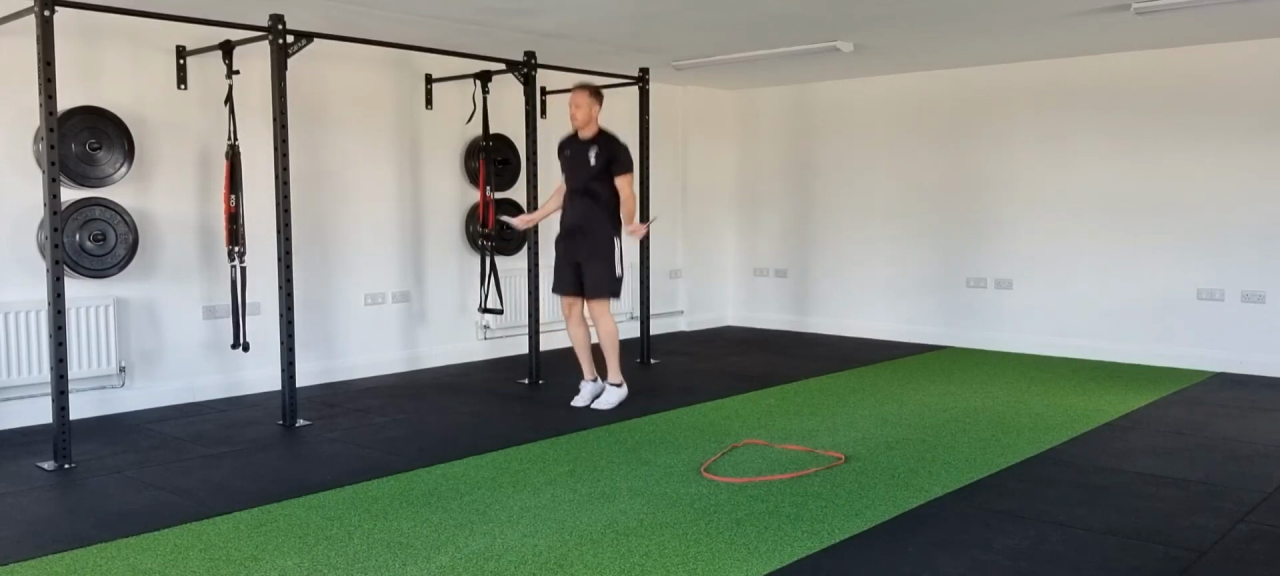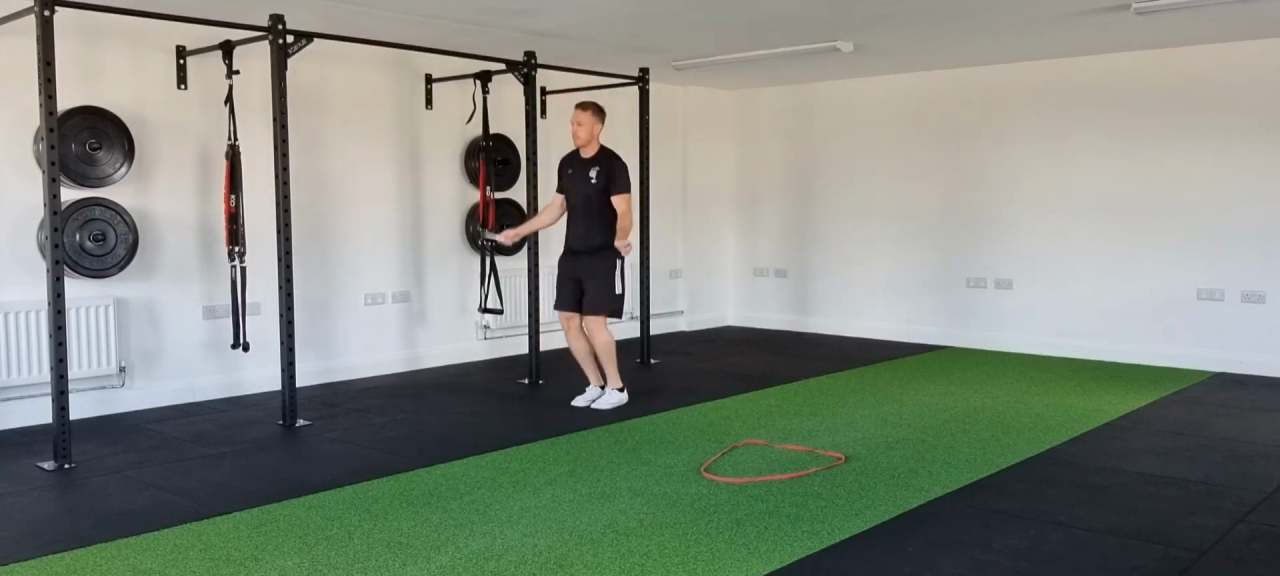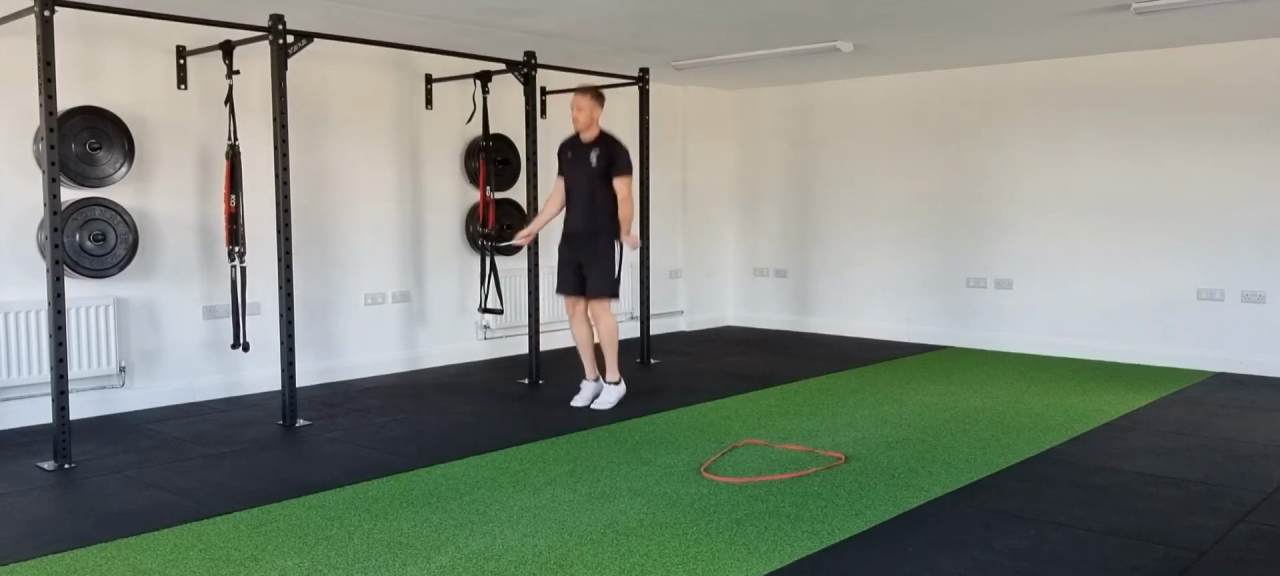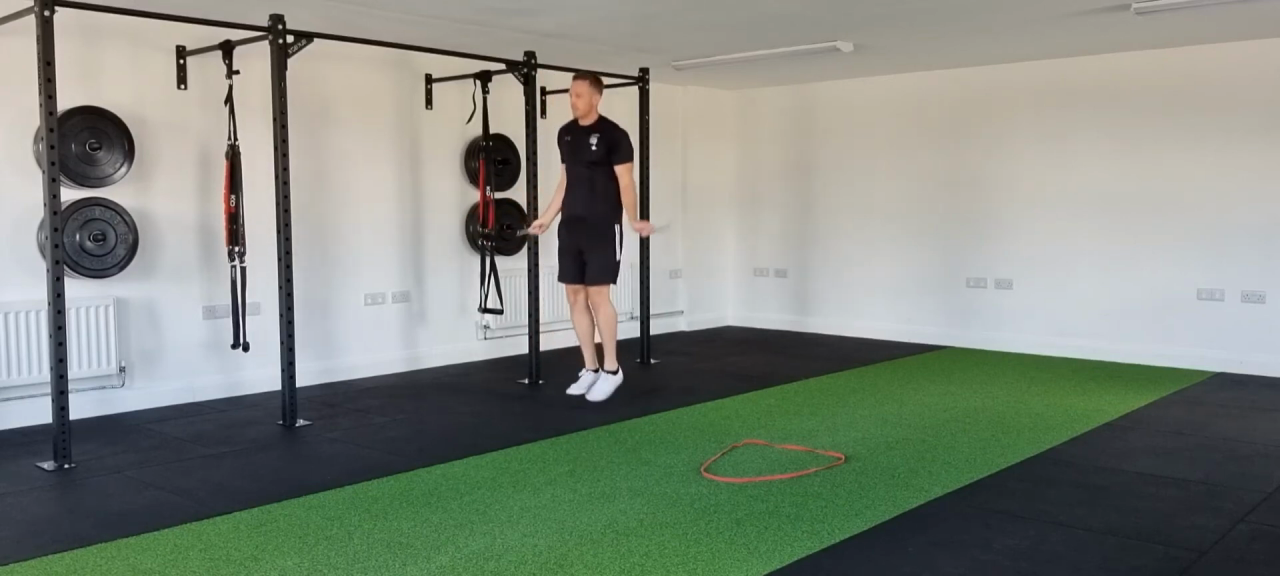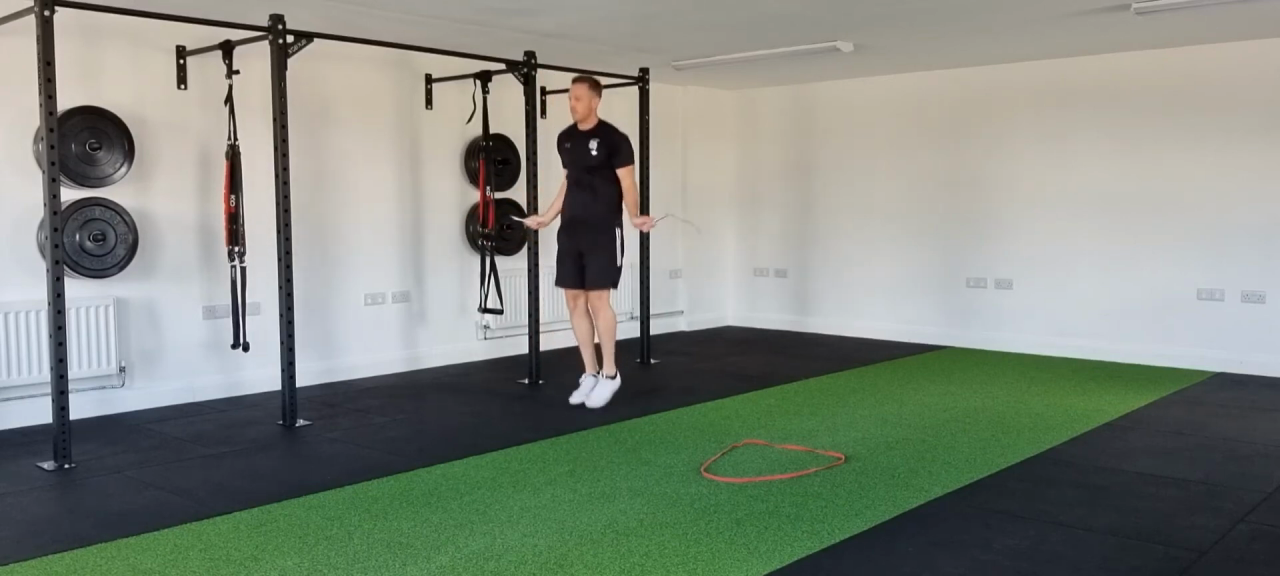
dt=0.1s
person 1, frame 1
left shoulder: (613, 148)
right shoulder: (566, 146)
left elbow: (626, 193)
left wrist: (631, 224)
right wrist: (533, 218)
left hip: (602, 241)
right hip: (571, 239)
left knee: (599, 310)
right knee: (570, 309)
left ankle: (617, 384)
right ankle: (591, 380)
person 1, frame 2
left shoulder: (613, 166)
right shoulder: (567, 163)
left elbow: (624, 212)
right elbow: (557, 208)
left wrist: (622, 239)
right wrist: (519, 231)
left hip: (603, 257)
right hip: (572, 256)
left knee: (595, 324)
right knee: (569, 324)
left ankle: (616, 388)
right ankle: (596, 384)
person 1, frame 3
left shoulder: (613, 150)
right shoulder: (566, 148)
left elbow: (624, 196)
left wrist: (626, 232)
right wrist: (531, 229)
left hip: (602, 242)
right hip: (571, 241)
left knee: (599, 309)
right knee: (574, 310)
left ankle: (613, 381)
right ankle: (592, 378)
person 1, frame 4
left shoulder: (614, 135)
right shoulder: (566, 134)
left elbow: (625, 182)
left wrist: (634, 220)
right wrist: (547, 218)
left hip: (604, 227)
right hip: (572, 226)
left knee: (598, 296)
right knee: (575, 295)
left ankle: (610, 369)
right ankle: (590, 369)
person 1, frame 5
left shoulder: (614, 139)
right shoulder: (566, 139)
left elbow: (628, 184)
left wrist: (636, 217)
right wrist: (545, 217)
left hip: (605, 231)
right hip: (573, 229)
left knee: (598, 301)
right knee: (574, 301)
left ankle: (609, 375)
right ankle: (591, 374)
